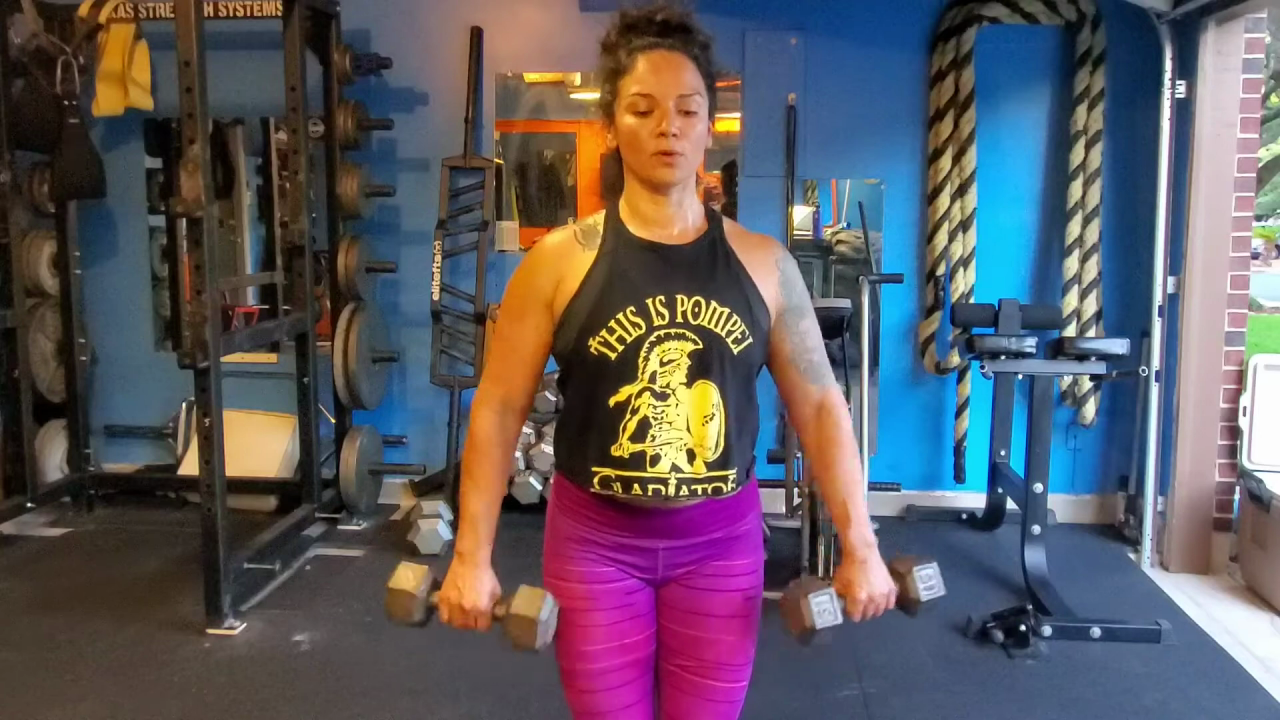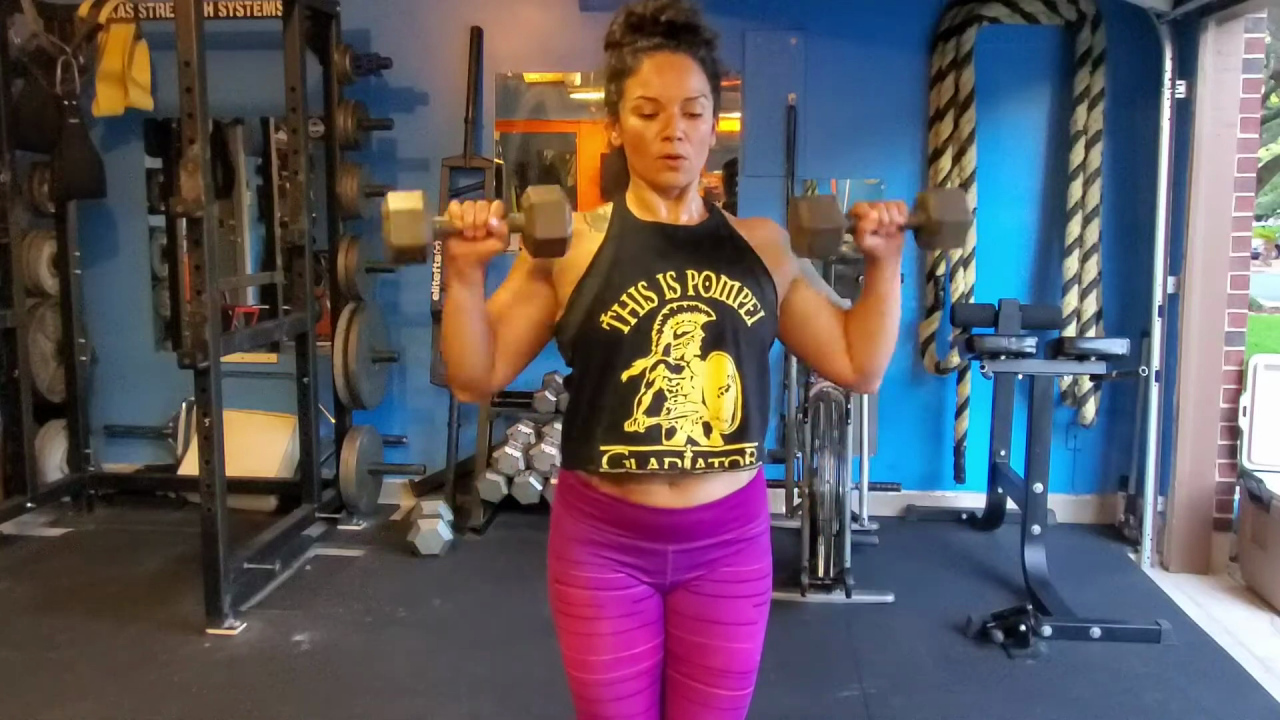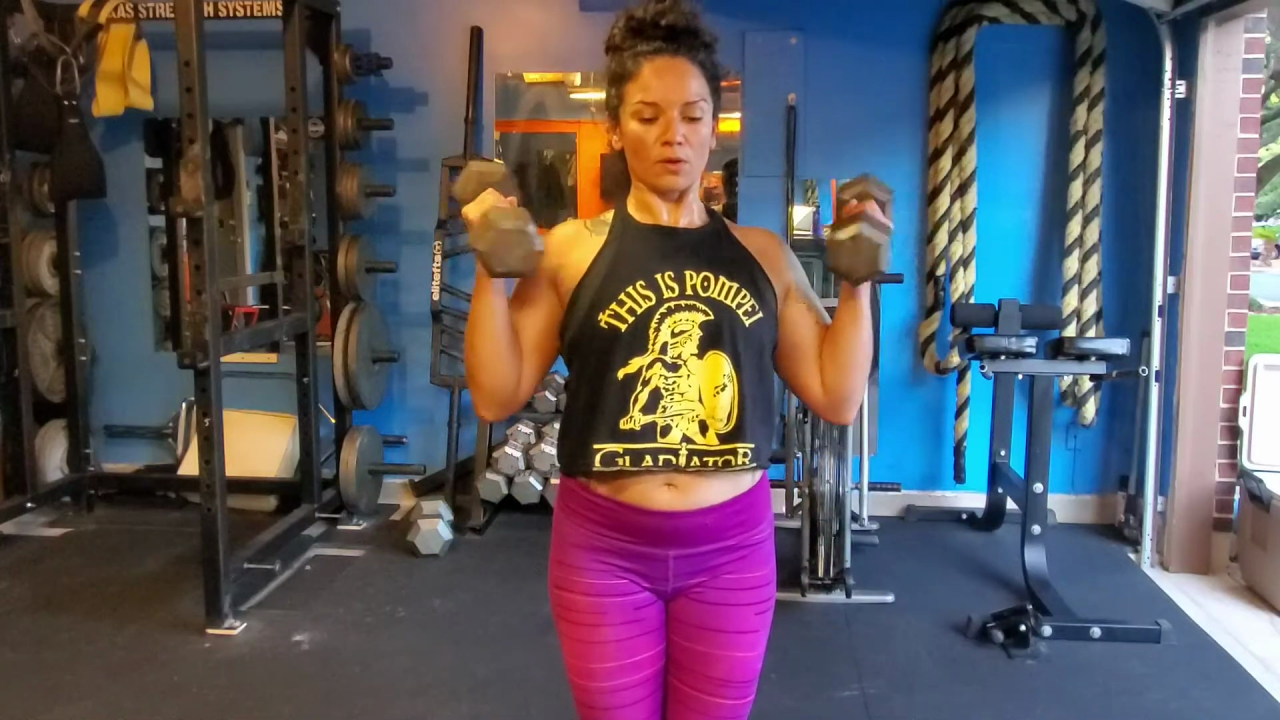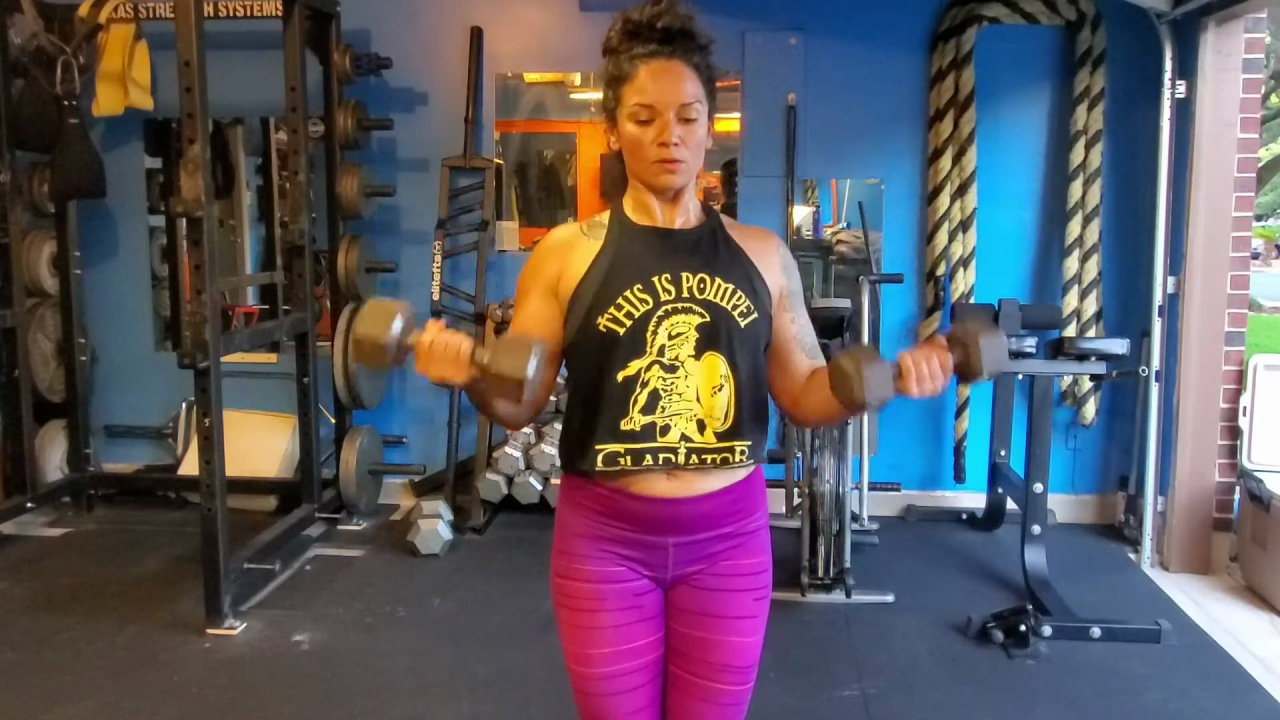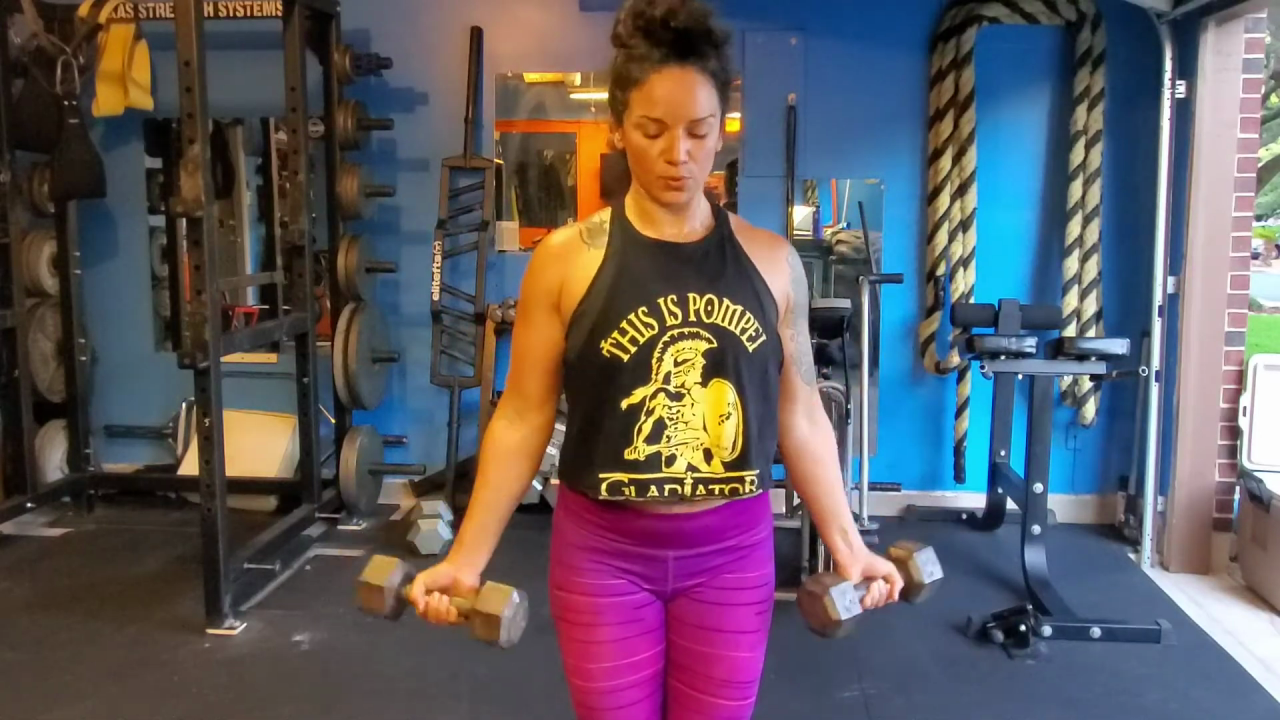
dt=0.7s
person 1, frame 1
left shoulder: (764, 263)
right shoulder: (560, 259)
left elbow: (818, 404)
right elbow: (499, 409)
left wrist: (859, 545)
right wrist: (472, 554)
left hip: (720, 542)
right hip: (595, 539)
person 1, frame 2
left shoulder: (766, 245)
right shoulder: (570, 246)
left elbow: (859, 367)
right elbow: (474, 378)
left wrist: (883, 262)
right wrist: (464, 271)
left hip: (728, 539)
right hip: (602, 538)
person 1, frame 3
left shoulder: (763, 254)
right shoulder: (569, 251)
left elbow: (836, 398)
right elbow: (495, 398)
left wrist: (857, 276)
right wrist: (491, 270)
left hip: (732, 546)
right hip: (602, 545)
person 1, frame 4
left shoulder: (762, 254)
right shoulder: (568, 251)
left elbow: (803, 388)
right elbow: (515, 399)
right wrist: (470, 375)
left hip: (728, 537)
right hip: (604, 535)
person 1, frame 5
left shoulder: (771, 259)
right shoulder: (566, 259)
left elbow: (799, 414)
right elbow: (523, 416)
left wrist: (847, 545)
right wrist: (467, 558)
left hip: (731, 552)
right hip: (602, 551)
